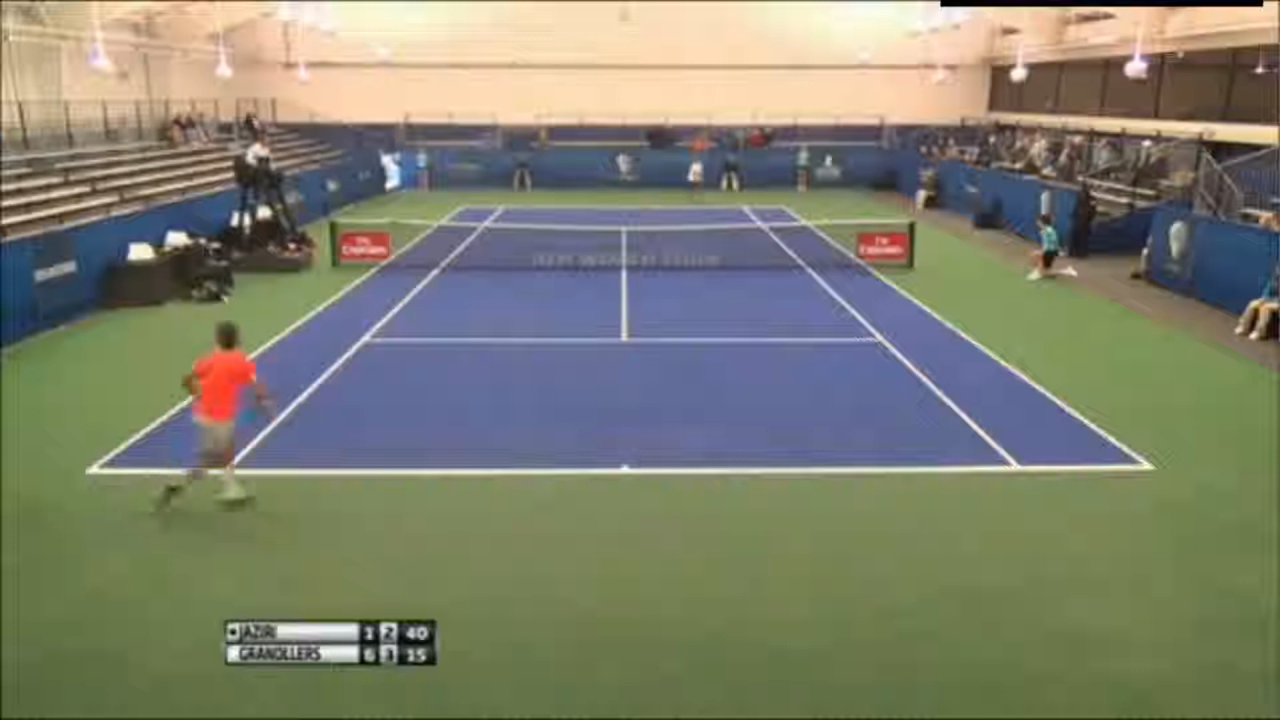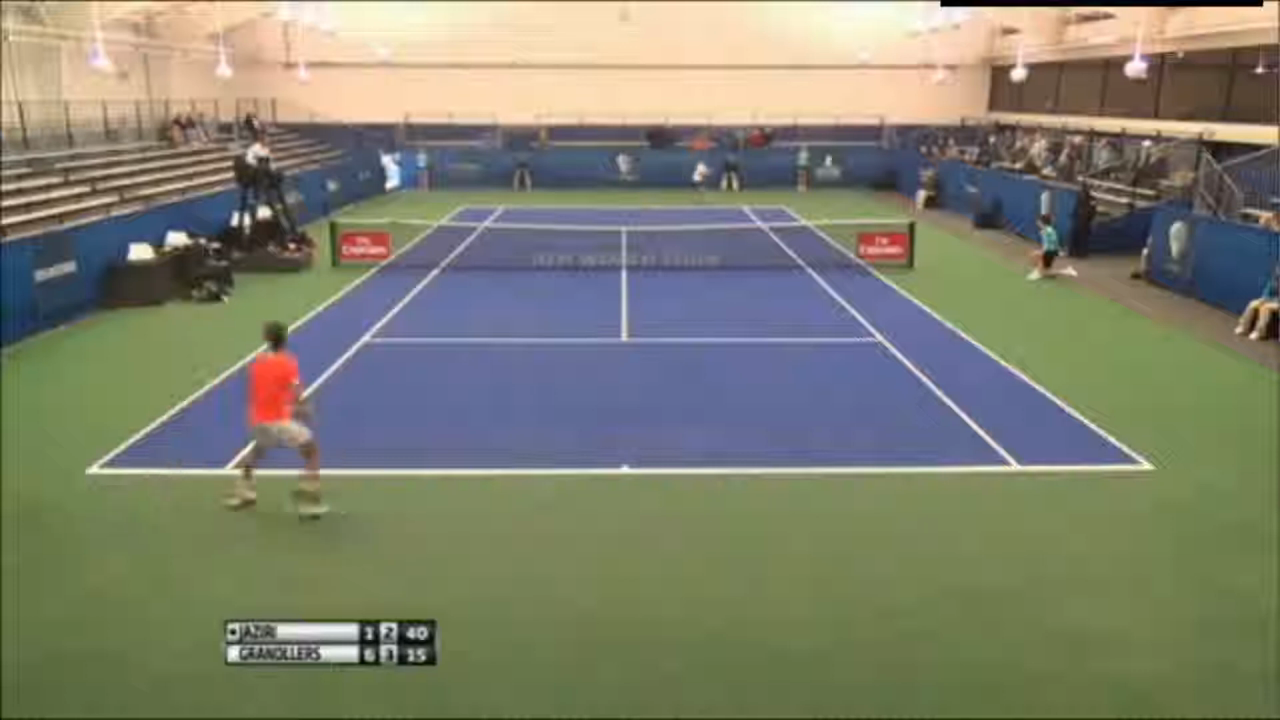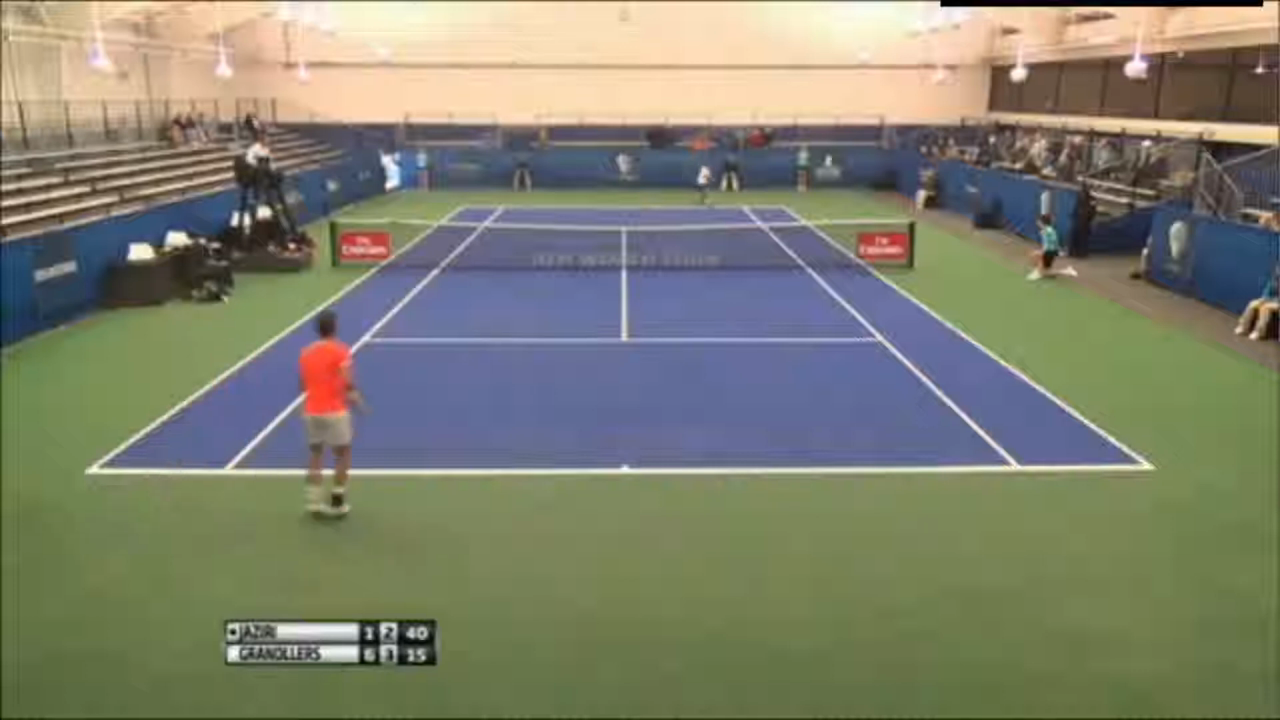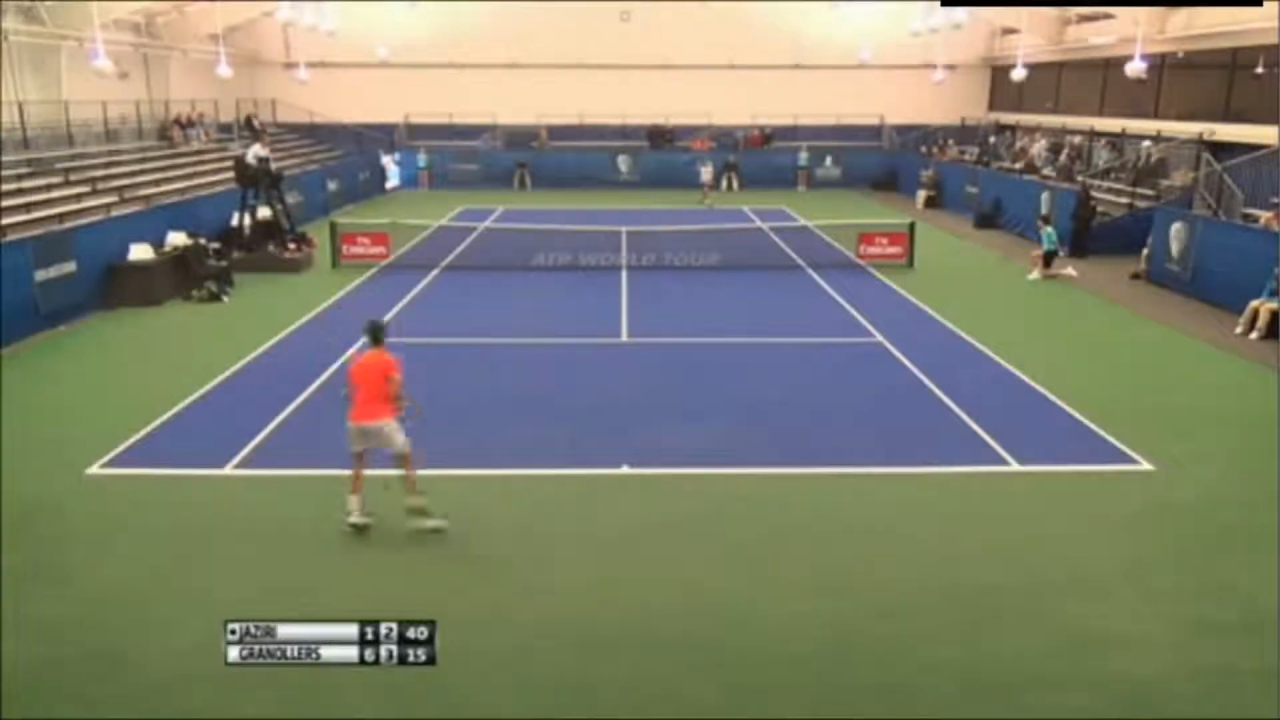
dt=0.2s
person 1, frame 1
left shoulder: (210, 359)
right shoulder: (244, 362)
left elbow: (187, 381)
right elbow: (259, 392)
right wrist: (265, 402)
left hip: (205, 415)
right hip: (219, 420)
left knee: (228, 450)
right knee: (214, 458)
left ankle: (232, 491)
right ankle: (175, 488)
person 1, frame 2
left shoulder: (258, 362)
right shoulder: (289, 363)
left elbow: (253, 391)
right elbow: (296, 397)
right wrist: (303, 409)
left hip: (258, 419)
right hip: (279, 421)
left knee: (258, 451)
right knee: (311, 450)
left ankle: (241, 494)
right ankle: (308, 500)
person 1, frame 3
left shoulder: (306, 353)
right shoulder: (340, 350)
left elbow: (303, 385)
right elbow: (346, 381)
right wrist: (352, 395)
left hip: (311, 411)
right hip: (335, 411)
left knee: (316, 454)
right knee: (342, 454)
left ankle: (313, 500)
right ankle: (336, 502)
person 1, frame 4
left shoulder: (356, 363)
right shoulder: (389, 361)
right elbow: (396, 392)
right wrist: (399, 405)
left hip: (355, 420)
right hip: (381, 420)
left knee: (358, 464)
right knee: (406, 462)
left ankle: (355, 513)
right ankle: (418, 513)
